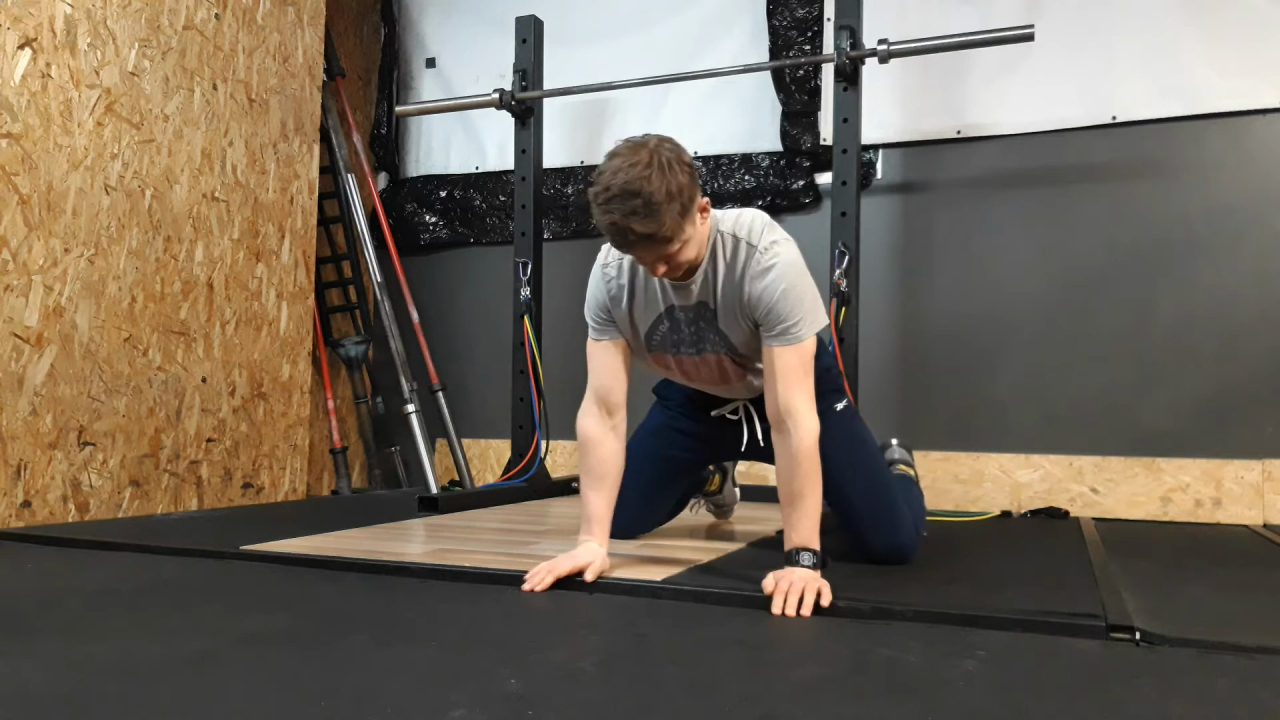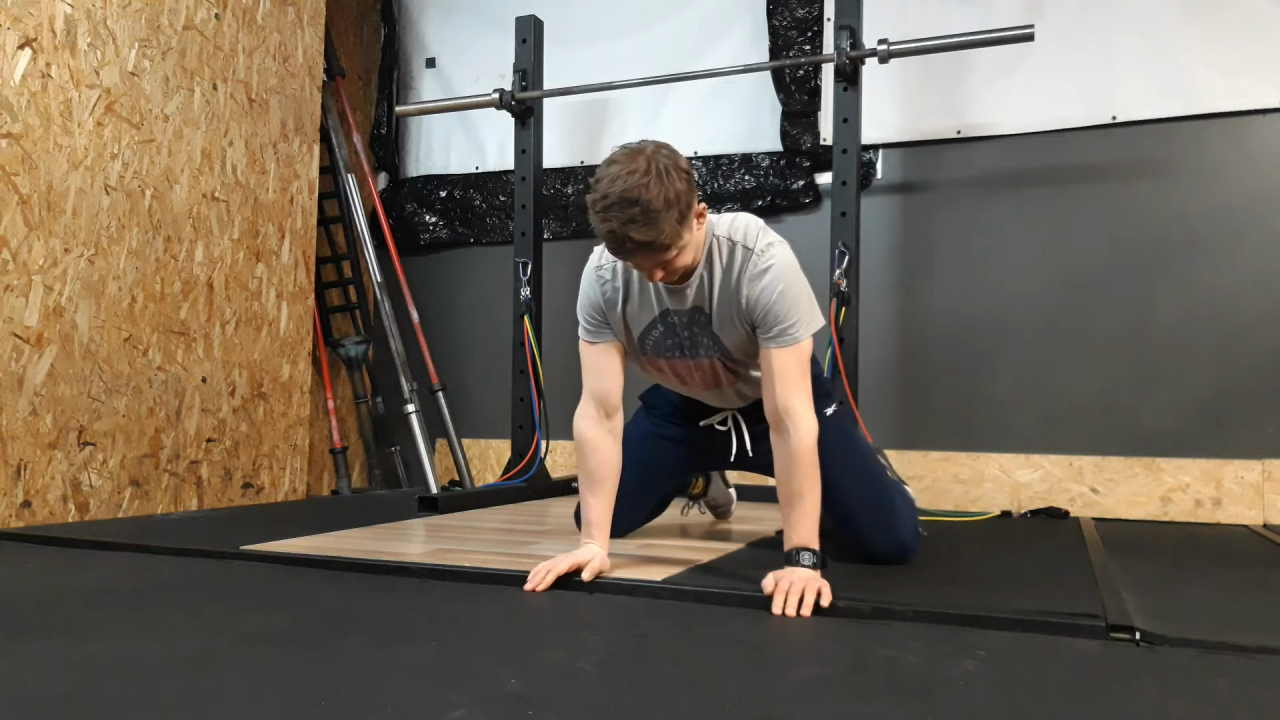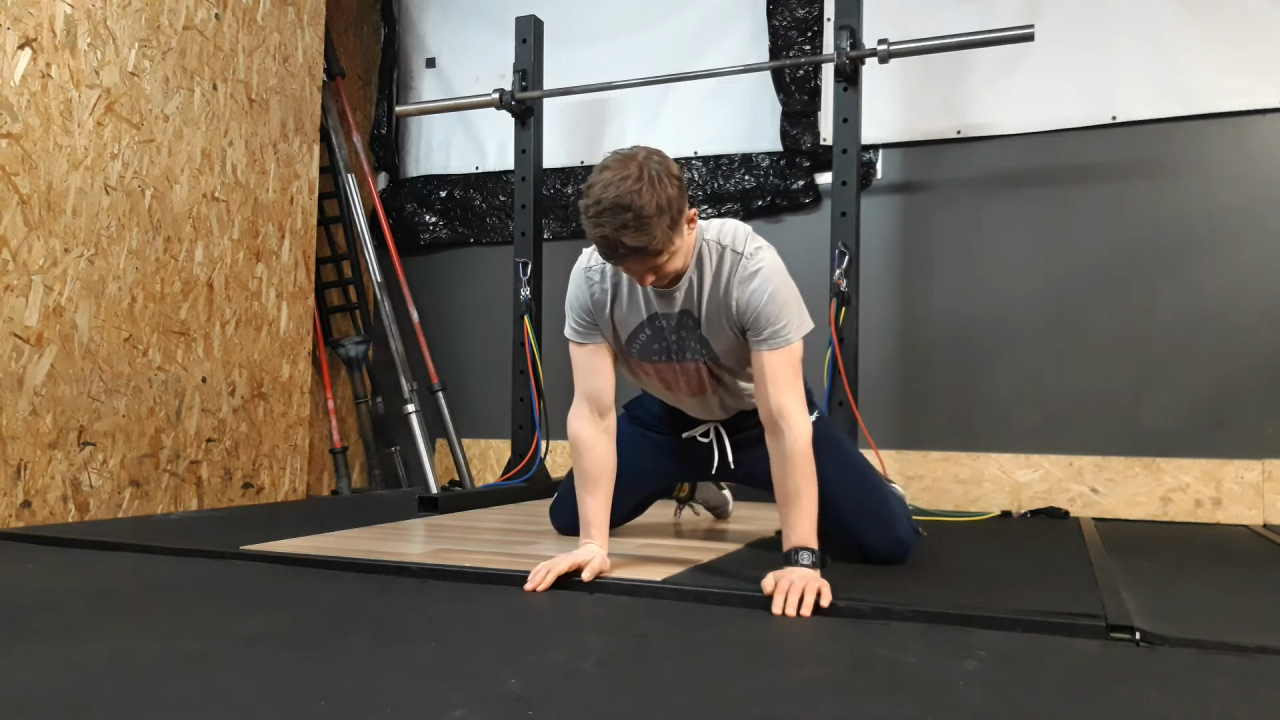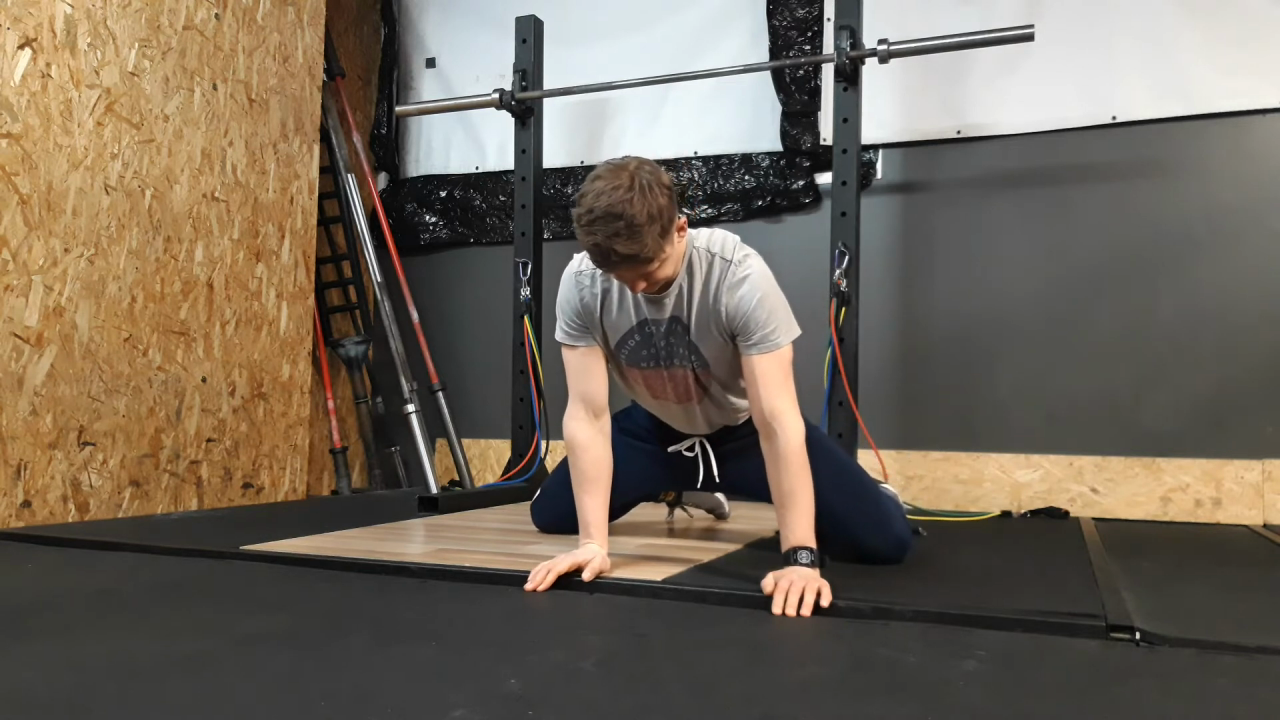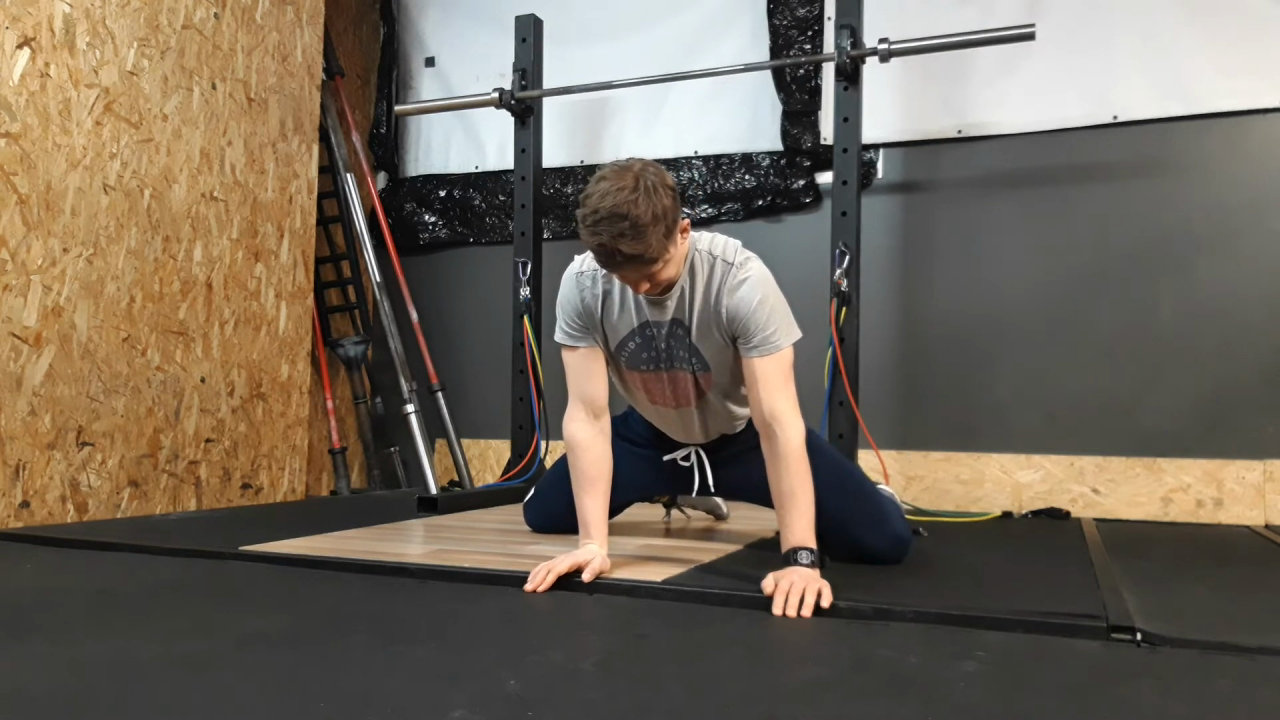
dt=0.7s
person 1, frame 1
left shoulder: (768, 257)
right shoulder: (611, 274)
left elbow: (790, 419)
right elbow: (603, 410)
left wrist: (802, 557)
right wrist: (592, 540)
left hip: (797, 388)
right hip: (694, 397)
left knee: (891, 542)
right knee: (620, 519)
left ankle: (897, 468)
right ankle: (709, 478)
person 1, frame 2
left shoulder: (763, 261)
right shoulder: (602, 275)
left elbow: (789, 421)
right elbow: (599, 412)
left wrist: (802, 557)
right wrist: (593, 543)
left hip: (773, 400)
right hip: (683, 405)
left knee: (891, 540)
right knee: (601, 519)
left ankle: (870, 472)
right ankle: (699, 481)
person 1, frame 3
left shoulder: (751, 266)
right shoulder: (590, 278)
left elbow: (783, 421)
right elbow: (592, 412)
left wrist: (801, 557)
right wrist: (593, 542)
left hip: (755, 415)
right hip: (666, 417)
left knee: (887, 539)
right knee: (568, 518)
right ankle: (689, 485)
person 1, frame 4
left shoulder: (739, 275)
right shoulder: (581, 284)
left elbow: (777, 421)
right elbow: (587, 415)
left wrist: (800, 556)
right wrist: (593, 542)
left hip: (743, 428)
right hip: (655, 429)
left knee: (883, 539)
right knee: (550, 515)
right ankle: (681, 491)
person 1, frame 5
left shoulder: (741, 278)
right shoulder: (582, 285)
left elbow: (778, 423)
right elbow: (587, 415)
left wrist: (800, 557)
right wrist: (593, 542)
left hip: (740, 435)
right hip: (651, 434)
left knee: (884, 538)
right knee: (542, 514)
right ankle: (675, 491)
